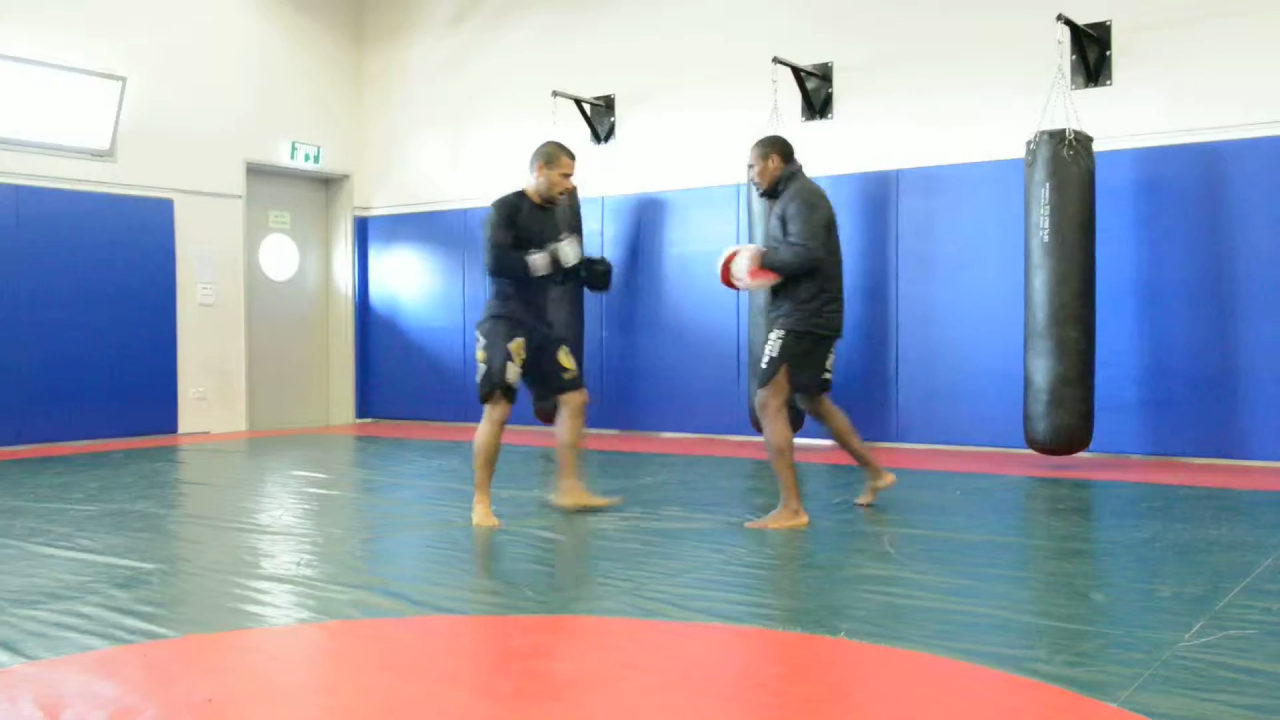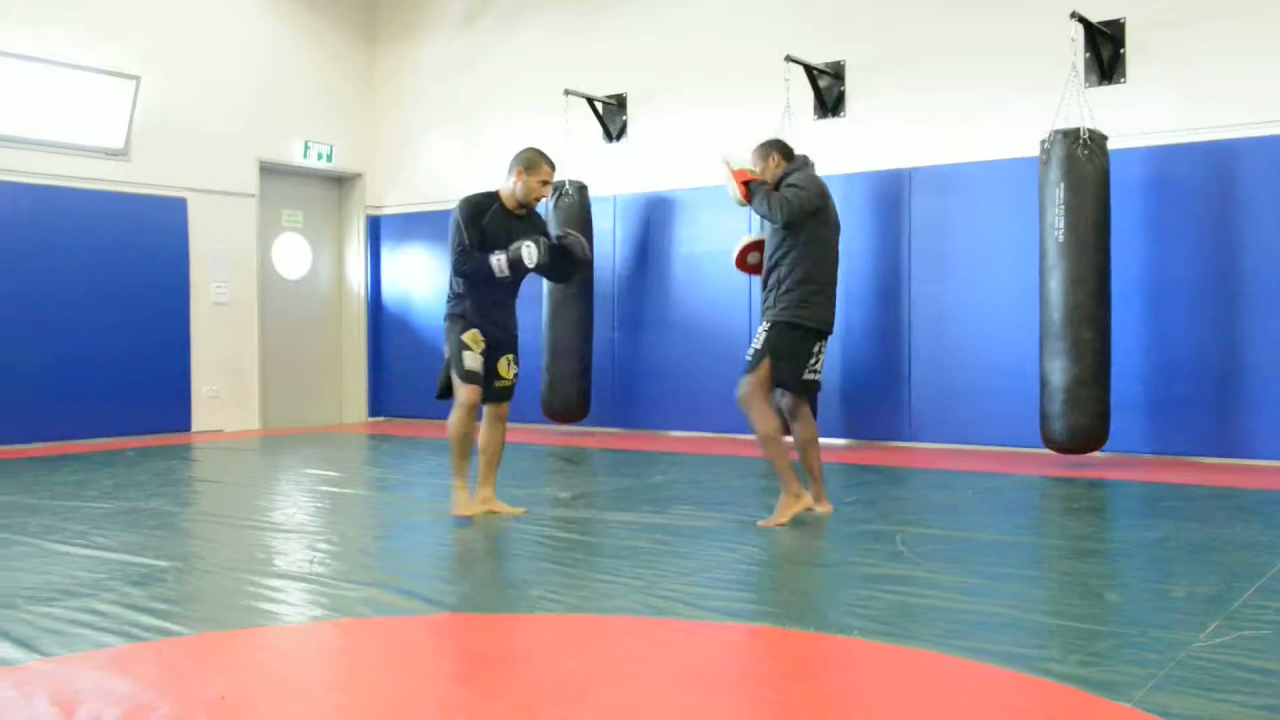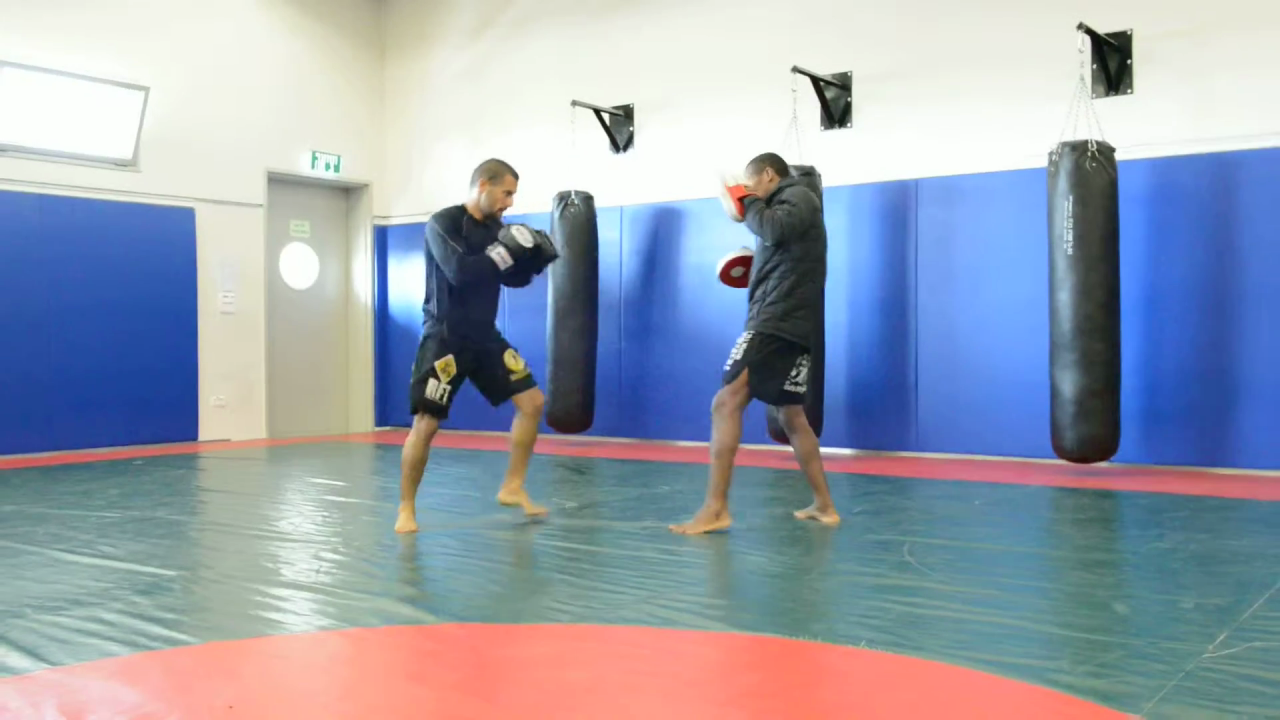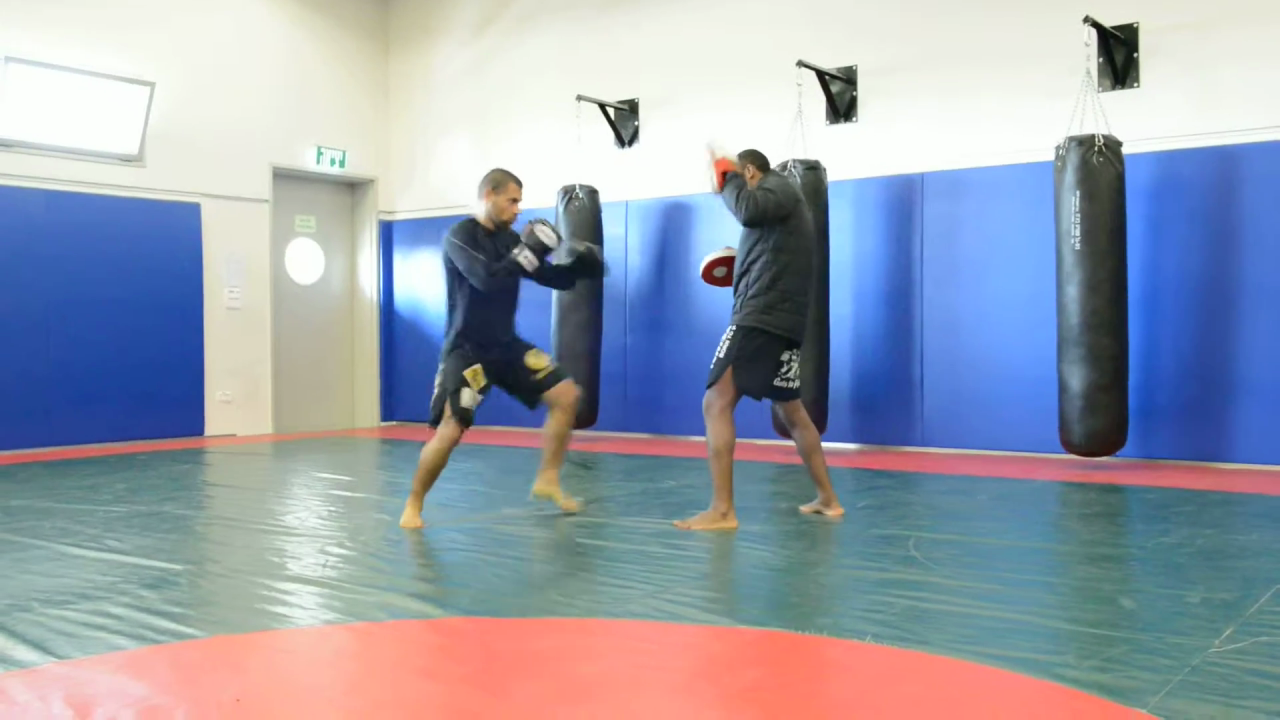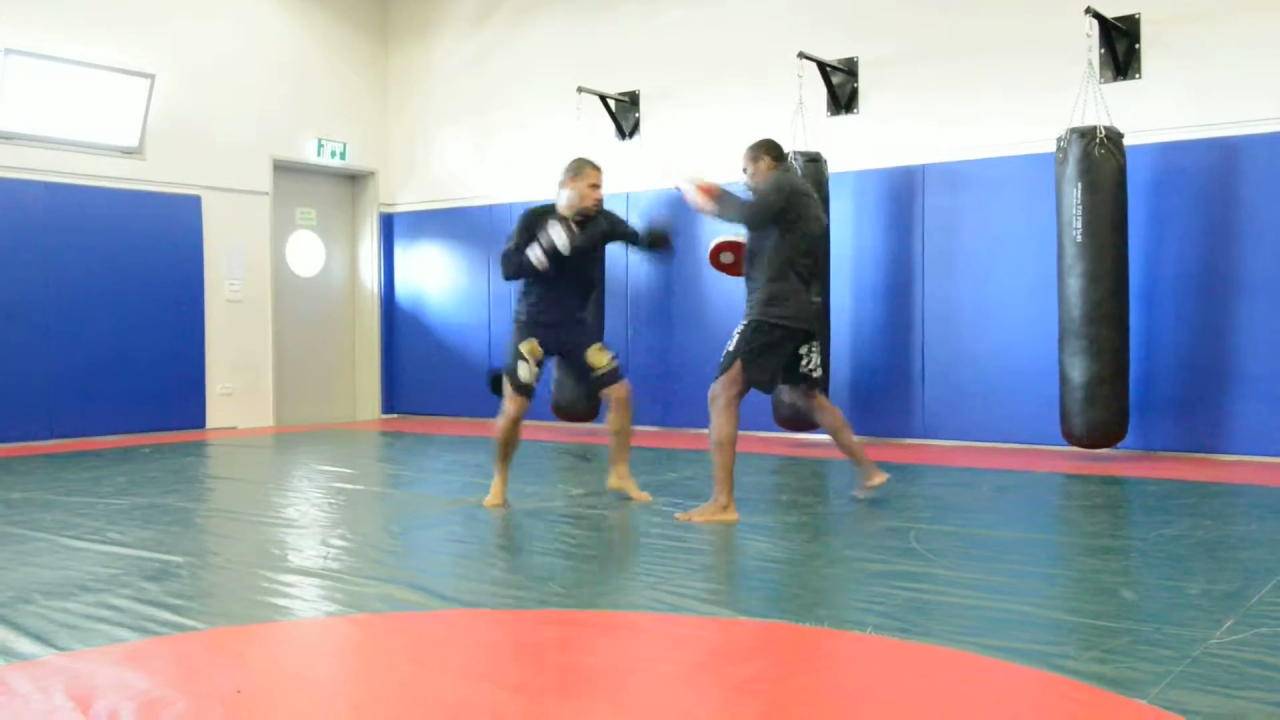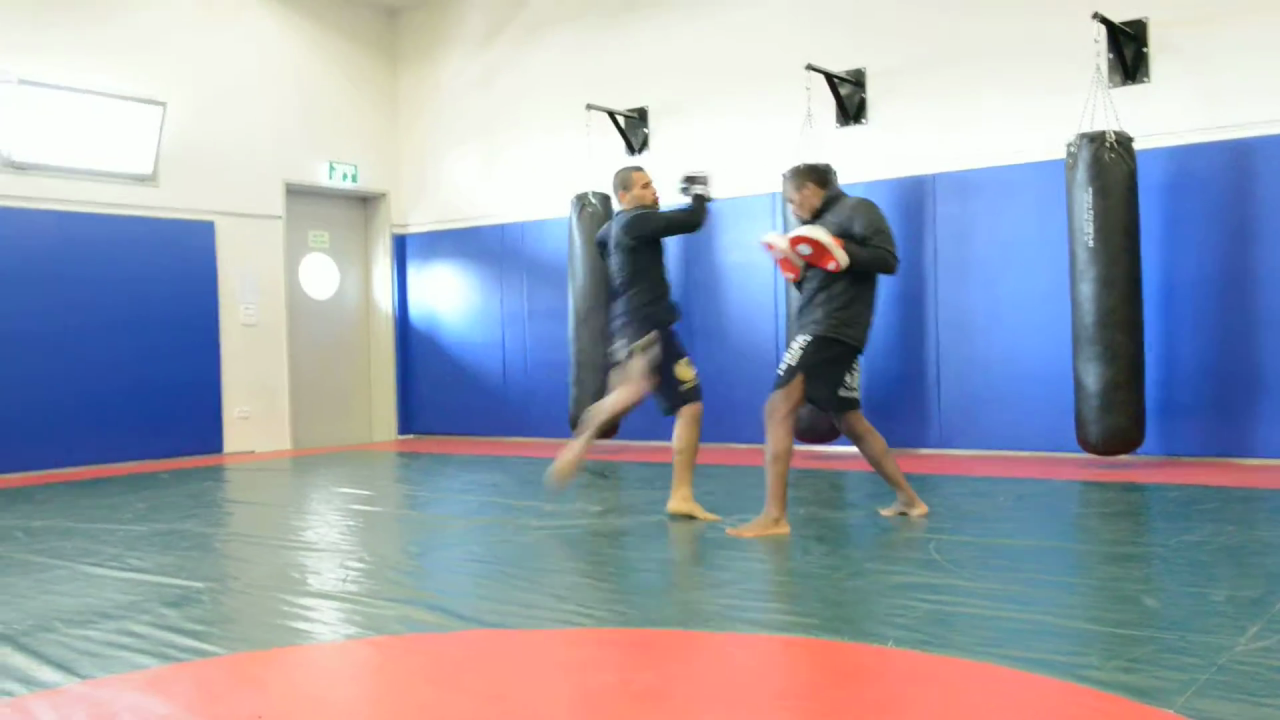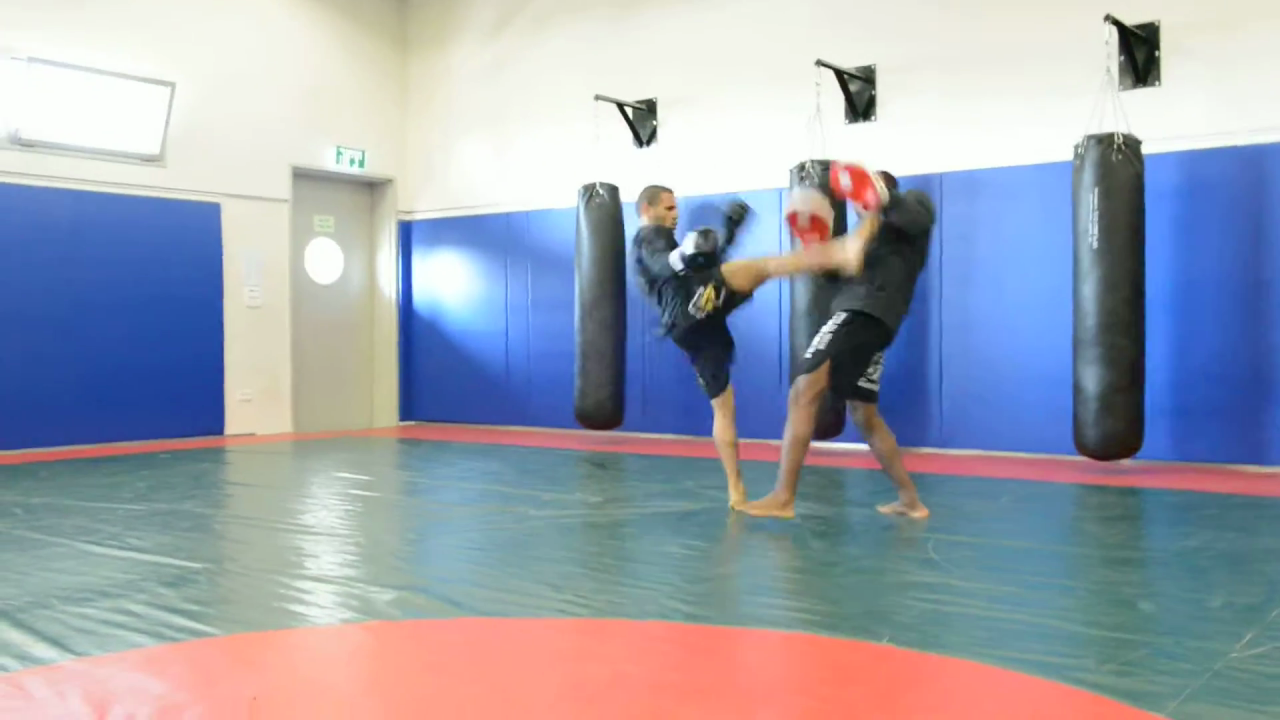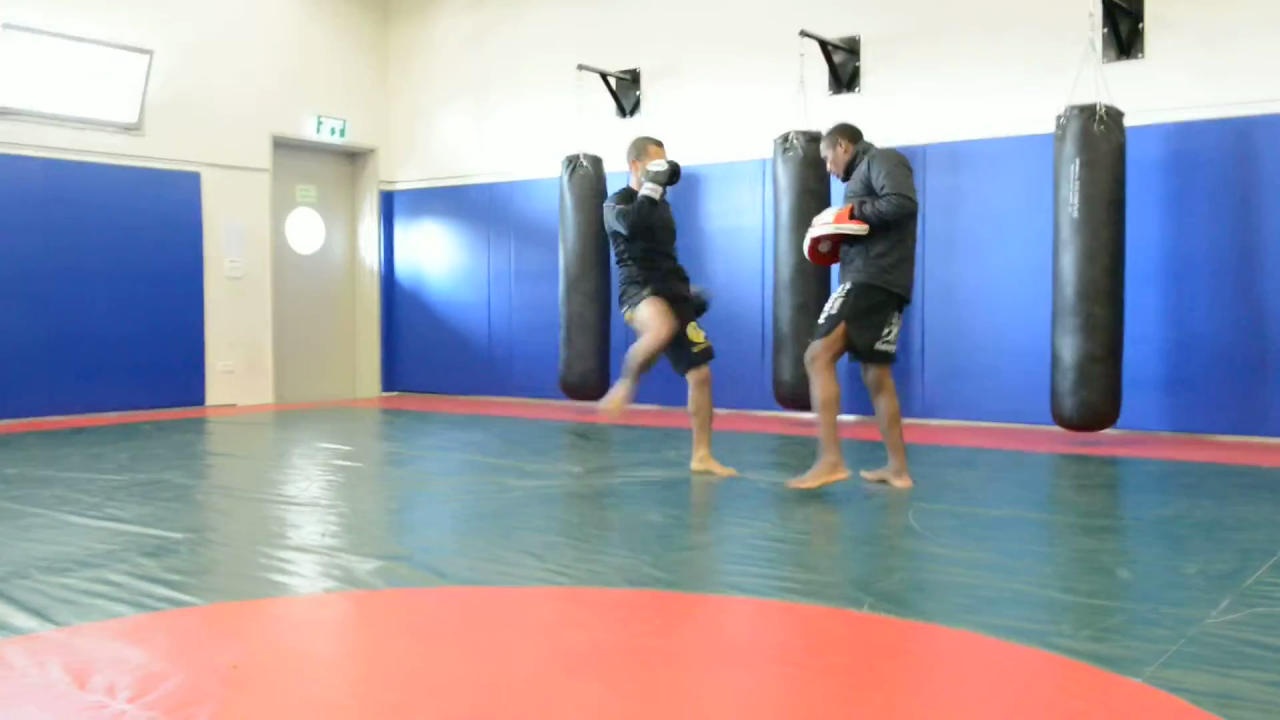
dt=0.3s
person 1, frame 1
left shoulder: (802, 196)
right shoulder: (789, 197)
left elbow: (808, 255)
left wrist: (766, 259)
right wrist: (763, 263)
left hip: (803, 318)
right hip: (803, 316)
left knee: (768, 402)
right knee: (814, 400)
left ankle: (790, 508)
right ankle: (875, 472)
person 1, frame 2
left shoulder: (803, 181)
right shoulder: (801, 188)
left elbow: (782, 212)
left wrist: (753, 188)
right wrist: (768, 259)
left hip: (794, 311)
right hip: (810, 312)
left knee: (751, 393)
right knee: (795, 403)
left ankle: (792, 490)
right ankle: (817, 494)
person 1, frame 3
left shoulder: (799, 197)
right shoulder: (790, 204)
left elbow: (775, 231)
left wrist: (748, 205)
right wrist: (755, 272)
left hip: (776, 323)
right hip: (793, 326)
left knee: (726, 403)
right knee: (791, 415)
left ankle: (715, 510)
right ankle: (824, 505)
person 1, frame 4
left shoulder: (778, 189)
right shoulder: (787, 200)
left elbow: (747, 210)
left wrist: (728, 180)
right wrist: (740, 267)
left hip: (760, 318)
right hip: (788, 321)
left knee: (717, 402)
right knee: (790, 410)
left ankle: (722, 510)
right ankle: (828, 498)
person 1, frame 5
left shoulder: (783, 185)
right shoulder: (805, 197)
left elbow: (752, 212)
left wrist: (713, 199)
right wrist: (750, 257)
left hip: (771, 313)
right hip: (804, 314)
left knee: (722, 396)
right knee: (812, 397)
left ankle: (722, 503)
right ankle: (869, 471)
person 1, frame 6
left shoulder: (859, 210)
right shoulder: (821, 224)
left elbow: (888, 260)
left wrist: (845, 253)
right wrist: (797, 268)
left hip: (831, 329)
right hip: (822, 328)
left knee: (780, 408)
right knee: (851, 421)
left ankle: (774, 516)
right ankle: (909, 498)
person 1, frame 7
left shoulder: (911, 200)
right shoulder: (876, 225)
left elbow: (917, 221)
right elbow: (846, 272)
left hip: (863, 313)
right hip: (864, 316)
left knee: (803, 393)
right knee: (865, 414)
left ankle: (783, 496)
right ankle: (910, 499)
person 1, frame 8
left shoulder: (883, 159)
right shoulder: (865, 171)
left elbow: (903, 204)
left wrist: (855, 211)
right wrist: (843, 243)
left hip: (870, 280)
right hip: (886, 283)
left knee: (818, 357)
right knee: (877, 377)
left ankle: (831, 460)
right ankle: (897, 468)
person 2, frame 1
left shoulder: (553, 212)
right shoulder: (505, 209)
right elbow: (498, 264)
left wrist: (575, 269)
right wrist: (550, 258)
left hip: (539, 324)
right hip: (505, 323)
left knee: (575, 398)
right knee: (497, 412)
left ankle: (569, 488)
right ankle: (481, 502)
person 2, frame 2
left shoulder: (533, 222)
right shoulder: (472, 209)
left elbow: (555, 273)
right elbow: (460, 266)
left wrist: (572, 255)
right wrist: (510, 260)
left hip: (504, 324)
right hip: (467, 318)
left knee: (497, 410)
right knee: (468, 397)
left ankle: (486, 493)
right ankle: (460, 484)
person 2, frame 3
left shoulder: (495, 227)
right shoulder: (443, 223)
left elbow: (515, 278)
right elbow: (460, 272)
left wrist: (537, 256)
right wrist: (505, 249)
left hip: (486, 337)
right hip: (445, 338)
left knee: (532, 402)
right knee: (426, 425)
left ankle: (513, 488)
right ankle: (406, 509)
person 2, frame 4
left shoulder: (518, 234)
right shoulder: (460, 237)
left elbow: (555, 279)
right elbow: (487, 278)
left wrist: (580, 262)
right wrist: (531, 250)
left hip: (506, 343)
right hip: (467, 348)
left knee: (567, 395)
right knee: (450, 432)
left ankle: (547, 480)
right ankle: (413, 505)
person 2, frame 5
left shoulder: (600, 221)
right shoulder: (535, 220)
left elbow: (637, 237)
right elbow: (509, 268)
left wrist: (654, 238)
right wrist: (546, 246)
left hip: (575, 326)
right hip: (534, 325)
left knee: (620, 394)
right knee: (513, 410)
left ankle: (620, 473)
right ankle: (500, 481)
person 2, frame 6
left shoulder: (619, 225)
right shoulder: (634, 220)
left elbow: (603, 242)
right elbow: (691, 221)
right wrist: (698, 190)
left hip: (659, 329)
right hip: (638, 326)
left knee: (692, 409)
right knee: (634, 393)
left ankle: (682, 497)
right ankle: (579, 445)
person 2, frame 7
left shoulder: (649, 244)
right shoulder: (649, 235)
left elbow: (704, 261)
right elbow: (665, 267)
left wrist: (729, 227)
right wrist: (686, 252)
left hip: (685, 327)
right hip: (696, 304)
left knee: (723, 409)
right knee: (764, 265)
left ankle: (736, 491)
right ankle: (842, 256)
person 2, frame 8
left shoulder: (662, 203)
right shoulder: (618, 202)
right elbow: (632, 226)
left wrist: (688, 289)
right wrist: (653, 184)
left hip: (674, 292)
right hip: (641, 290)
left knee: (701, 376)
right knee: (662, 329)
left ankle: (702, 456)
right ankle: (624, 386)
